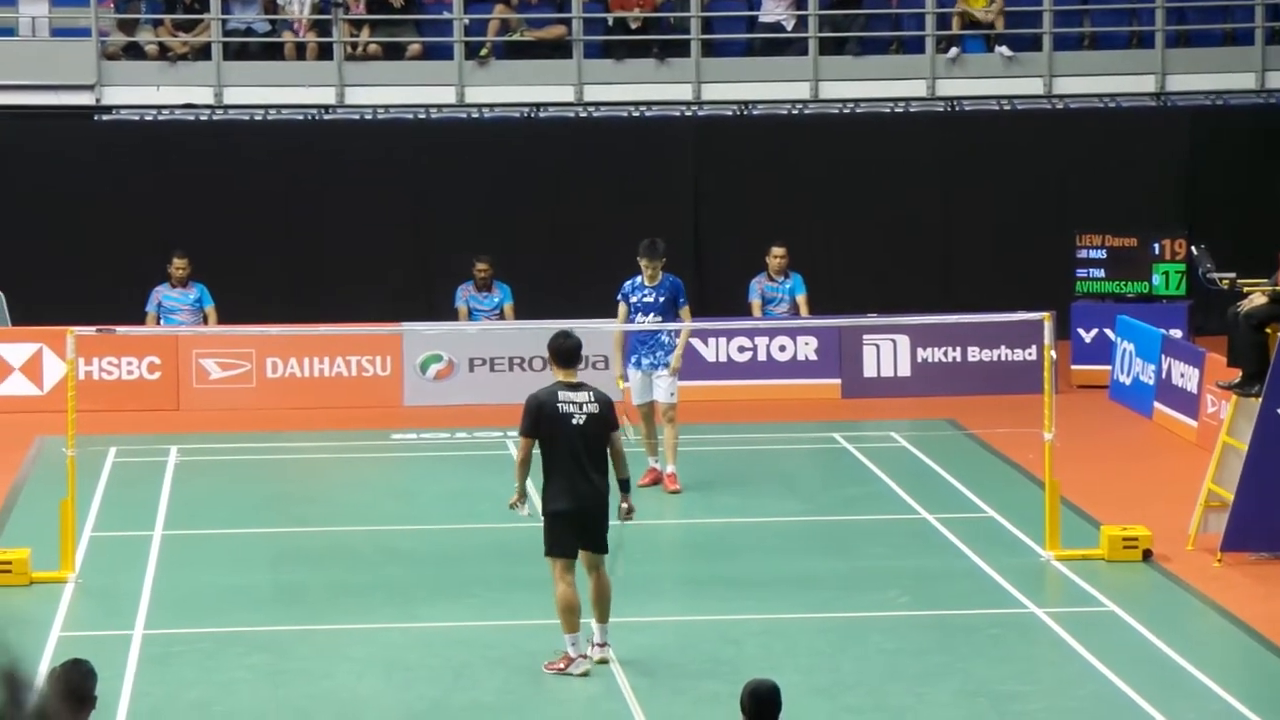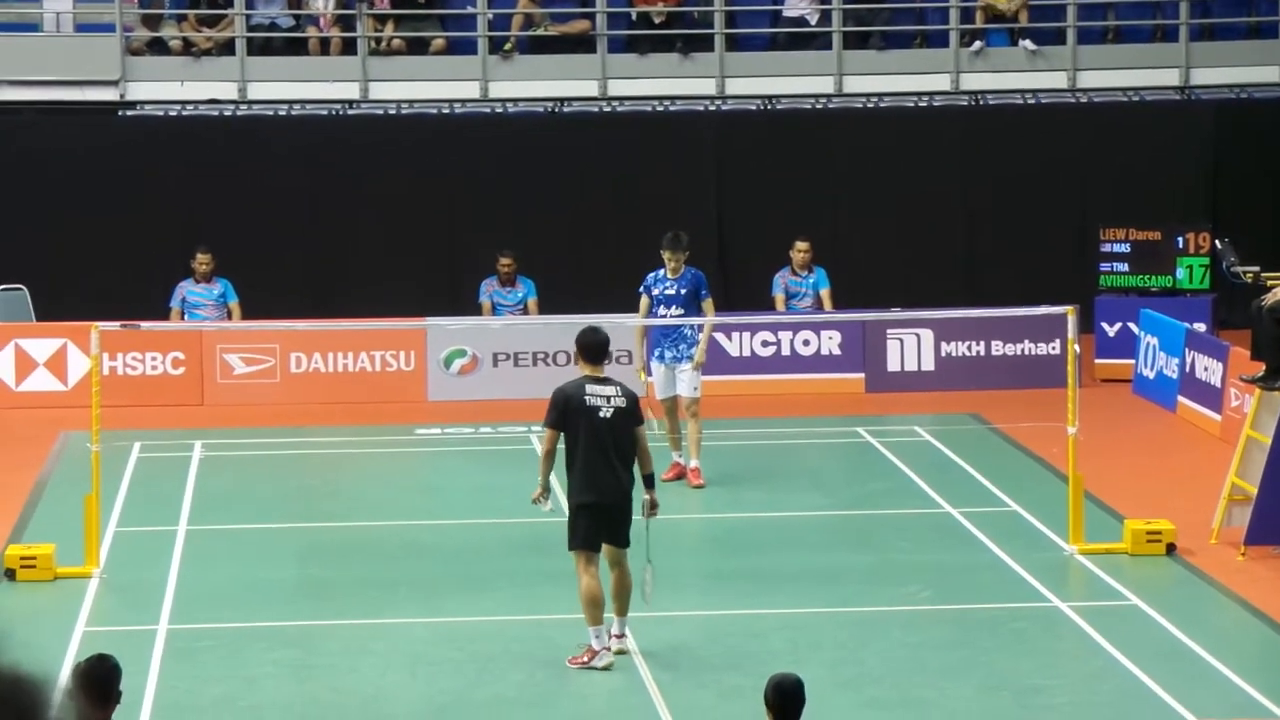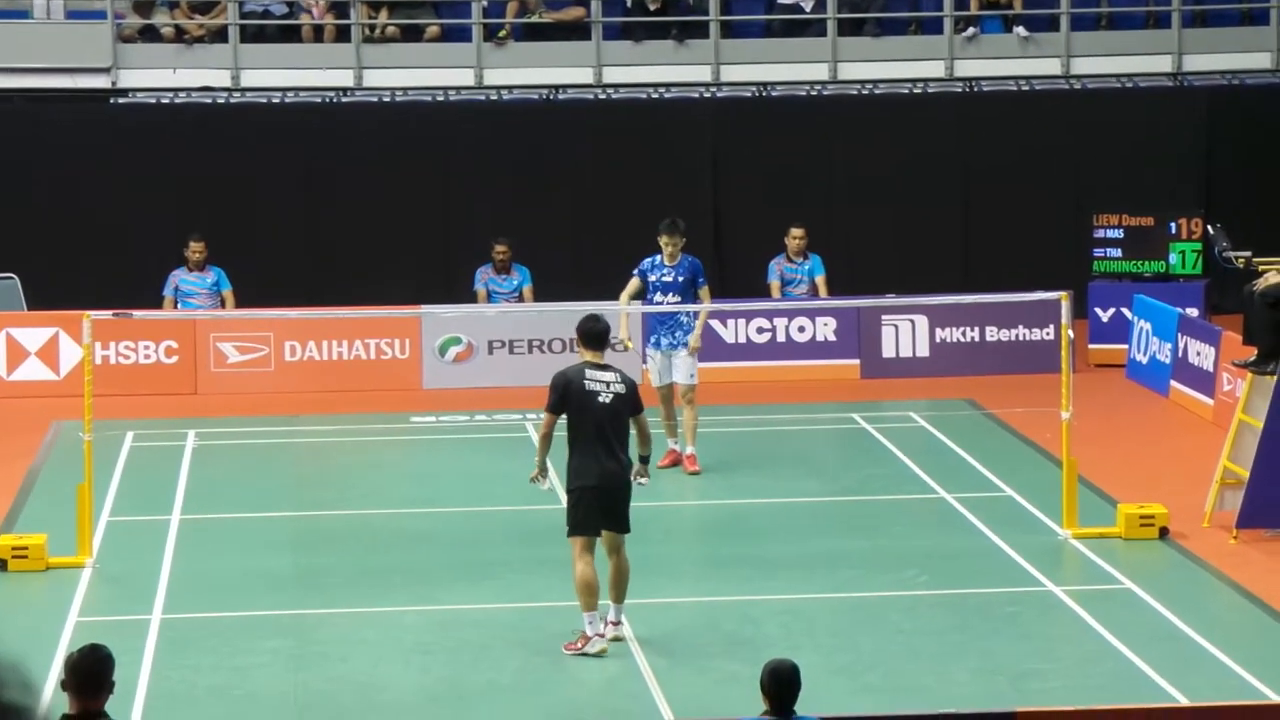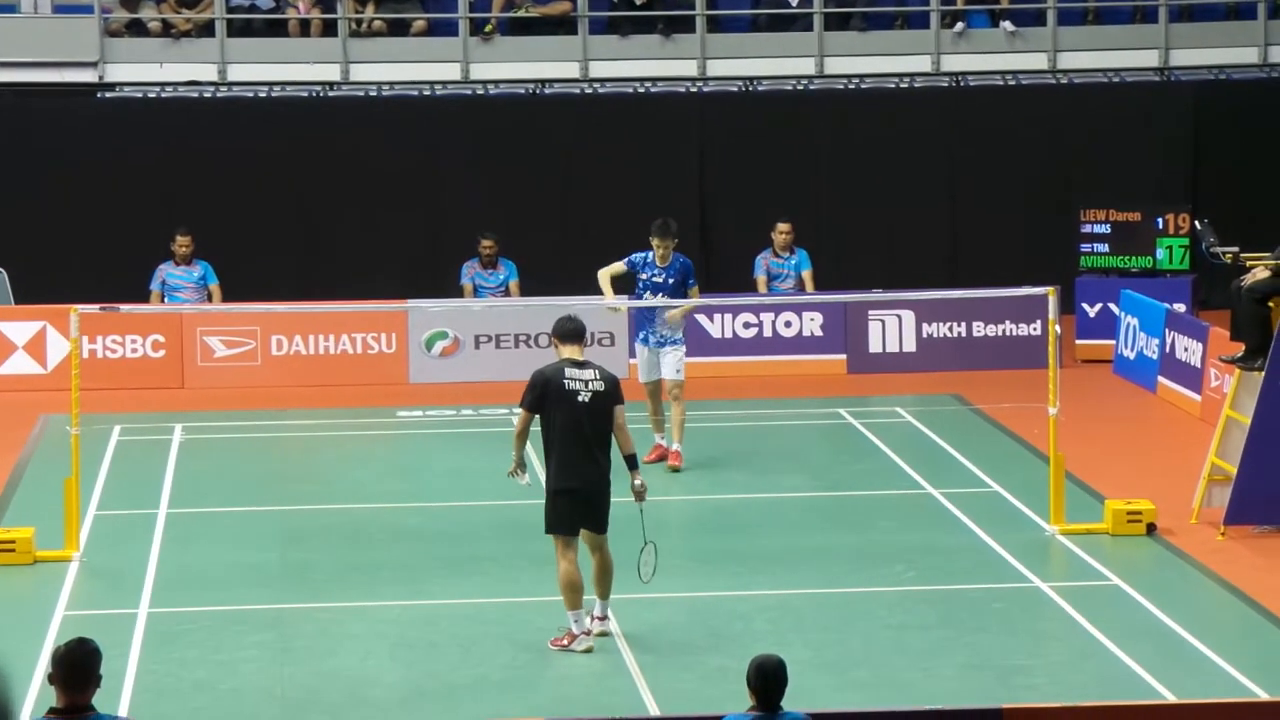
dt=0.5s
person 1, frame 1
left shoulder: (539, 401)
right shoulder: (602, 400)
left elbow: (524, 454)
right elbow: (617, 451)
left wrist: (520, 489)
right wrist: (625, 492)
left hip: (560, 501)
right hip: (597, 499)
left knee: (563, 574)
right knee: (596, 568)
left ankle: (575, 655)
right ankle: (600, 643)
person 1, frame 2
left shoulder: (566, 394)
right shoulder: (626, 394)
left elbow: (549, 447)
right elbow: (642, 447)
left wrist: (543, 484)
right wrist: (649, 489)
left hip: (586, 495)
right hip: (621, 493)
left knee: (587, 566)
right knee: (618, 561)
left ankle: (599, 648)
right ankle: (619, 634)
person 1, frame 3
left shoulder: (566, 378)
right shoulder: (625, 381)
left elbow: (547, 429)
right elbow: (644, 432)
left wrist: (540, 464)
right wrist: (643, 463)
left hip: (584, 479)
right hip: (619, 477)
left knee: (583, 553)
right knee: (616, 548)
left ankle: (593, 633)
right ankle: (615, 622)
person 1, frame 4
left shoulder: (545, 376)
right shoulder: (607, 378)
left elbow: (522, 427)
right elbow: (620, 428)
left wrist: (518, 459)
right wrist: (634, 472)
left hip: (563, 479)
right hip: (598, 478)
left knee: (566, 551)
right knee: (598, 545)
left ankle: (578, 631)
right ankle: (601, 616)
person 2, frame 1
left shoulder: (674, 285)
right shoulder: (629, 287)
left elbow: (687, 321)
right elbow: (620, 326)
left wrist: (678, 353)
right wrist: (618, 363)
left hip: (664, 359)
right hip: (637, 360)
left knee: (668, 414)
right knee: (645, 414)
left ankle: (670, 471)
right ankle: (654, 467)
person 2, frame 2
left shoulder: (696, 278)
right shoulder: (652, 280)
left elbow: (710, 315)
right elbow: (642, 318)
left wrist: (702, 348)
right wrist: (639, 354)
left hip: (687, 353)
right hip: (660, 354)
left knee: (691, 408)
right knee: (668, 409)
left ankle: (694, 466)
right ankle: (677, 462)
person 2, frame 3
left shoulder: (693, 265)
right shoulder: (648, 266)
left elbow: (706, 302)
right elbow: (625, 296)
left wrist: (697, 332)
right wrist: (624, 327)
left hip: (683, 340)
right hip: (656, 340)
left knee: (687, 395)
right knee: (664, 396)
left ankle: (690, 453)
right ankle: (673, 449)
person 2, frame 4
left shoulder: (684, 265)
right shoulder: (639, 260)
left elbow: (695, 298)
right elbow: (603, 272)
left wrist: (681, 311)
right wrist: (609, 294)
left hip: (671, 337)
right hip: (645, 336)
left knee: (675, 391)
right knee: (652, 391)
left ankle: (676, 449)
right ankle: (660, 443)
